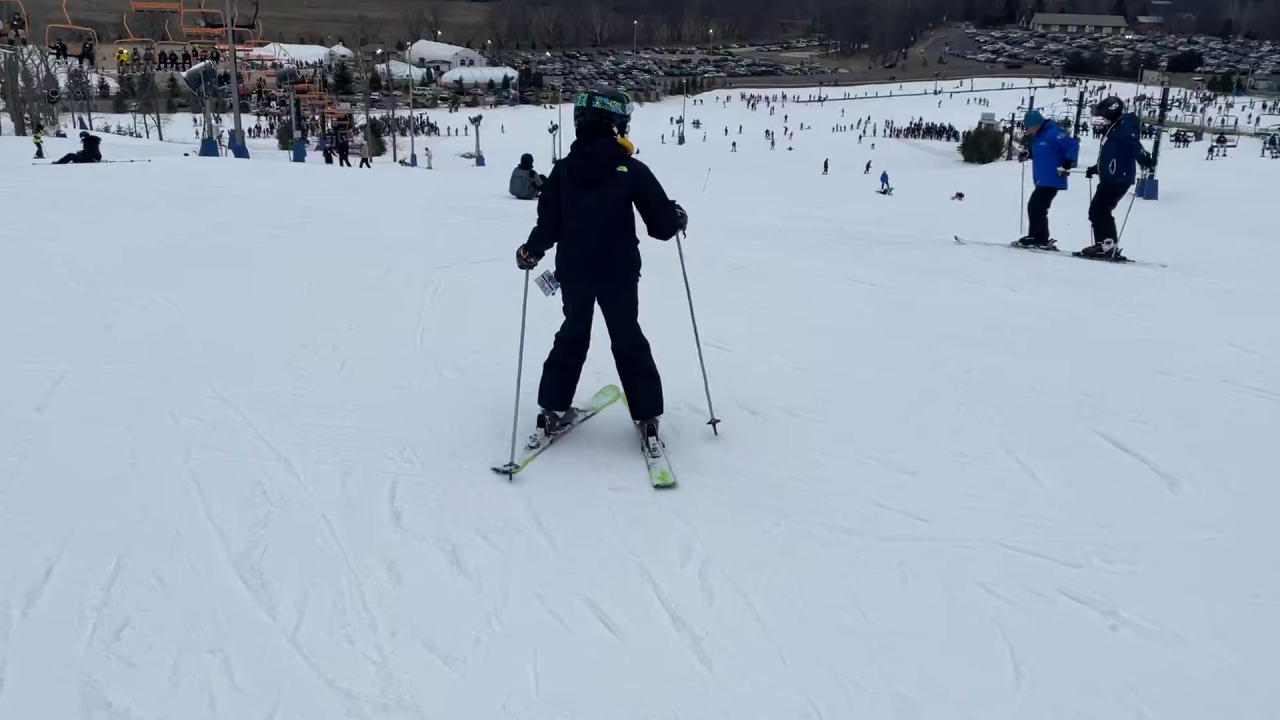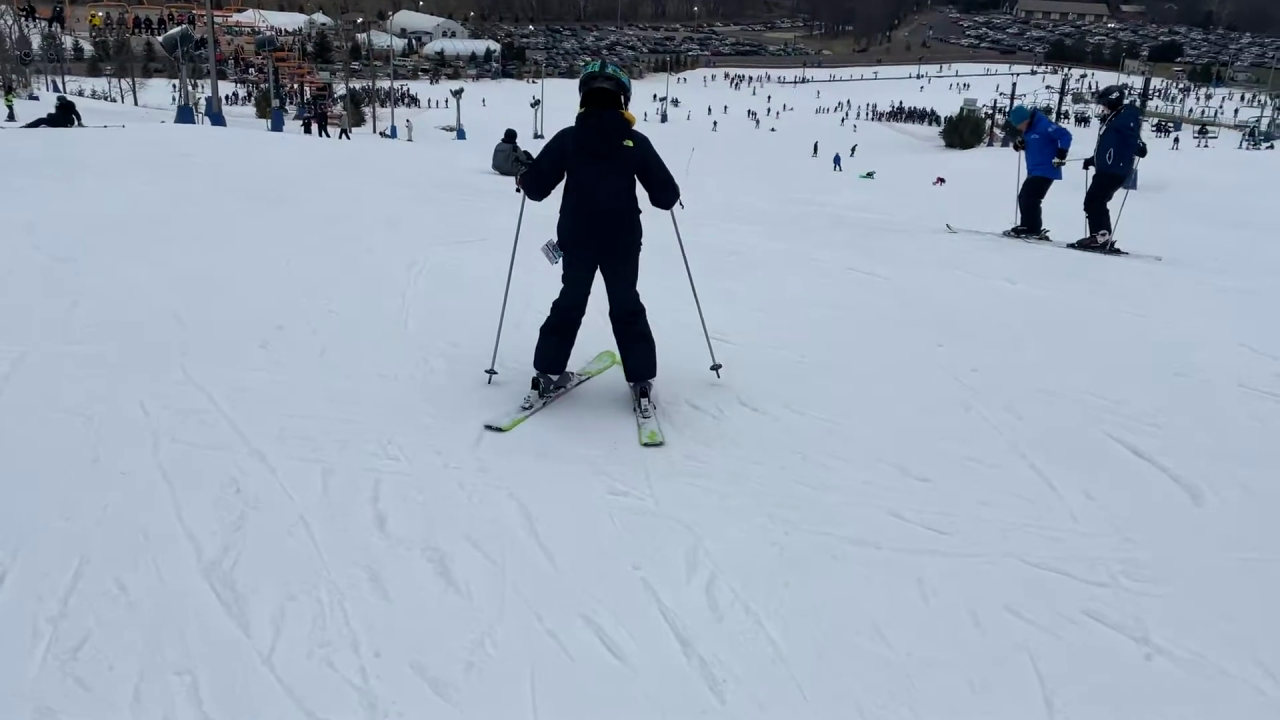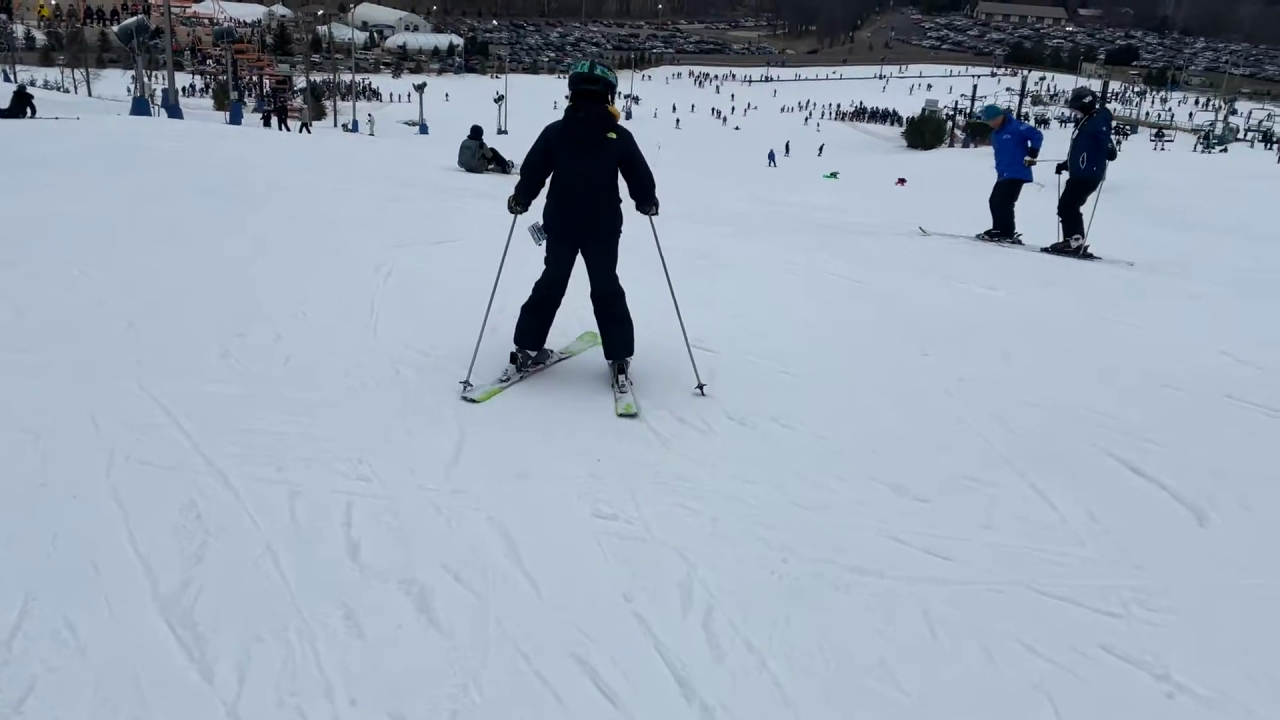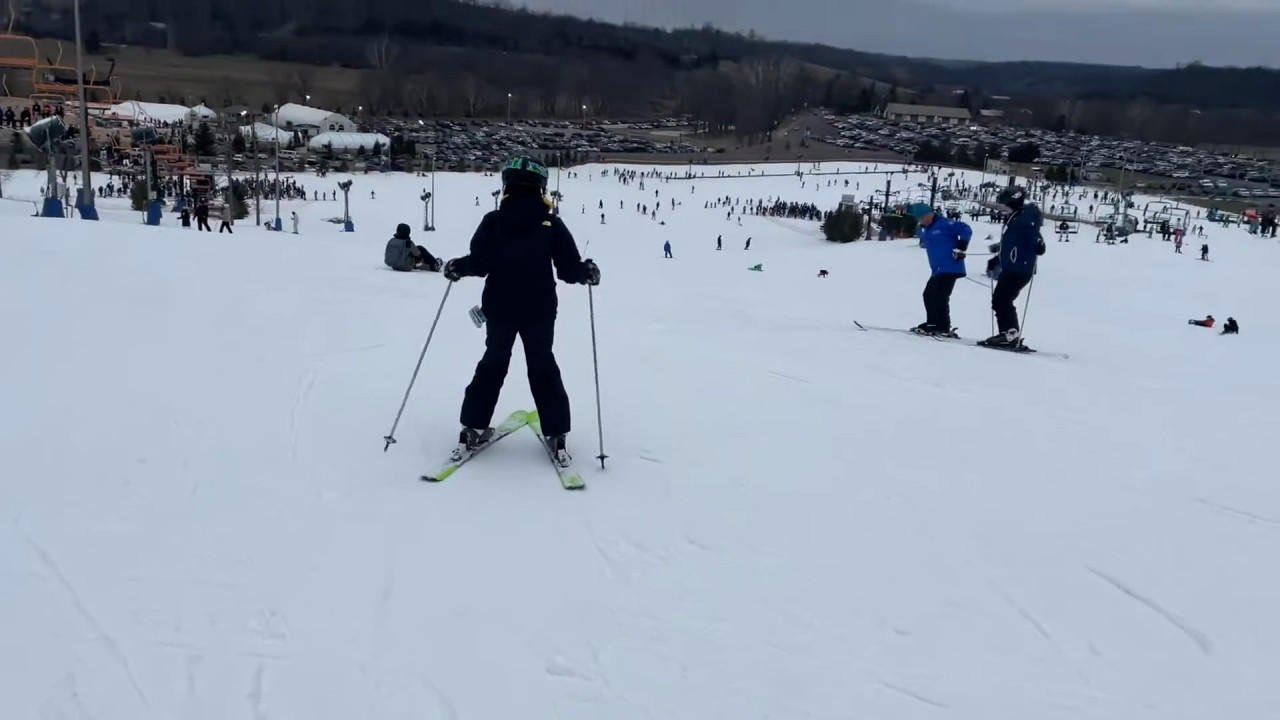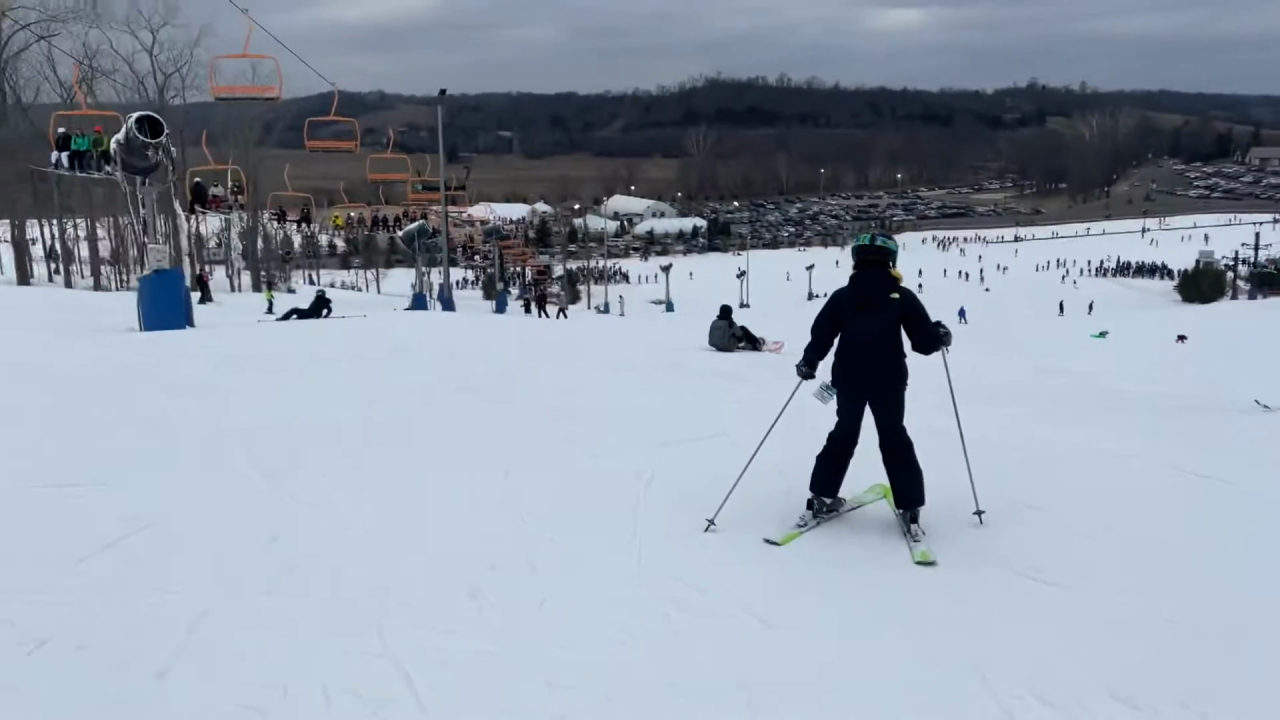
dt=0.7s
person 1, frame 1
left shoulder: (564, 168)
right shoulder: (632, 169)
left elbow: (549, 225)
right elbow: (661, 224)
left wrist: (530, 250)
right wrist: (677, 218)
left hip: (574, 271)
right hip: (619, 272)
left knee: (572, 335)
right knee: (628, 340)
left ankle: (553, 410)
right ankle: (647, 417)
person 1, frame 2
left shoulder: (567, 139)
right shoulder: (635, 142)
left elbow: (536, 187)
right elbow: (664, 195)
left wrist: (523, 180)
right wrist: (672, 194)
left hip: (576, 240)
right hip: (622, 242)
left knee: (569, 303)
right knee: (627, 307)
left ankle: (548, 373)
right ankle: (641, 380)
person 1, frame 3
left shoulder: (555, 132)
right shoulder: (620, 136)
left elbow: (532, 176)
right elbow: (641, 181)
left wrist: (520, 200)
right wrist: (647, 203)
left hip: (561, 225)
right hip: (603, 228)
left knee: (550, 284)
right knee: (607, 290)
left ankle: (527, 350)
right ankle: (619, 360)
person 1, frame 4
left shoulder: (494, 220)
right shoulder: (552, 224)
left elbow: (480, 263)
right elbow: (569, 268)
left wrist: (456, 267)
right wrist: (589, 272)
left hip: (500, 308)
right hip: (540, 310)
left knee: (493, 364)
right knee: (543, 368)
left ankle: (473, 429)
right ankle: (556, 435)
person 1, frame 5
left shoulder: (842, 296)
right shoulder: (902, 297)
left elbow: (821, 336)
right elbow: (924, 341)
left wrist: (808, 363)
right wrist: (942, 336)
left hip: (848, 380)
right hip: (888, 382)
left knee: (843, 434)
right knee: (895, 440)
left ankle: (821, 498)
right ankle: (909, 509)
